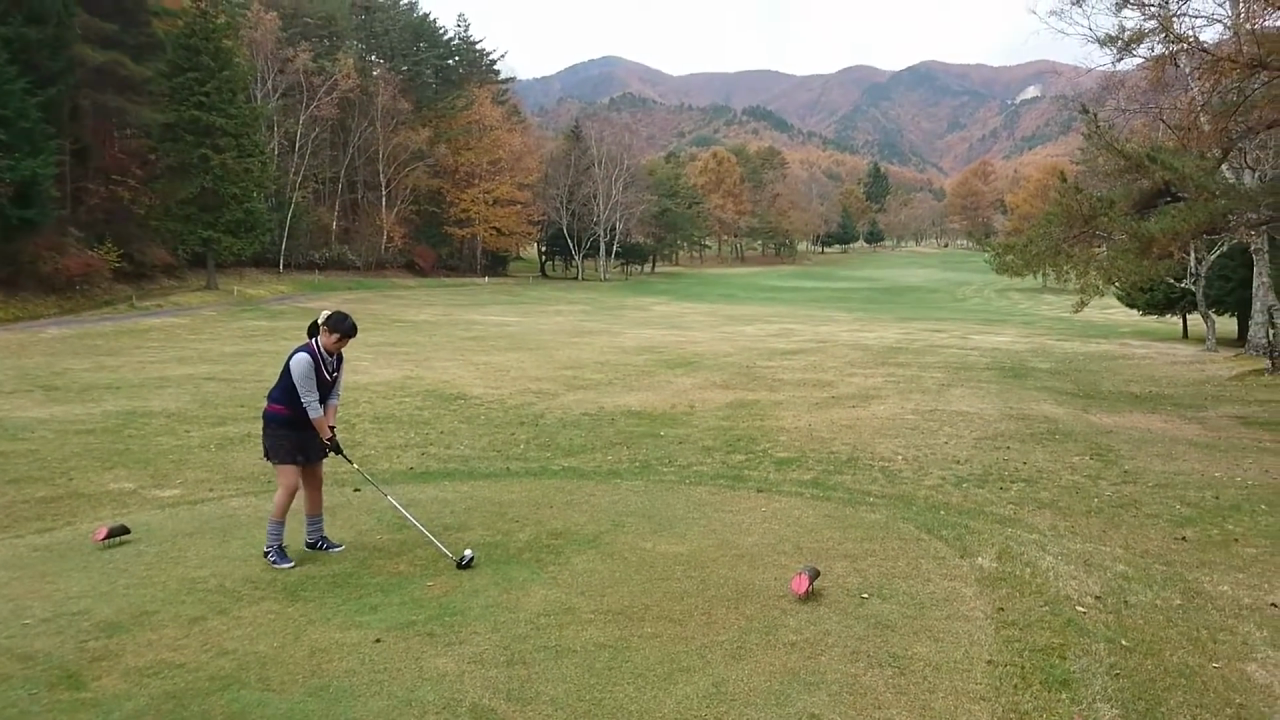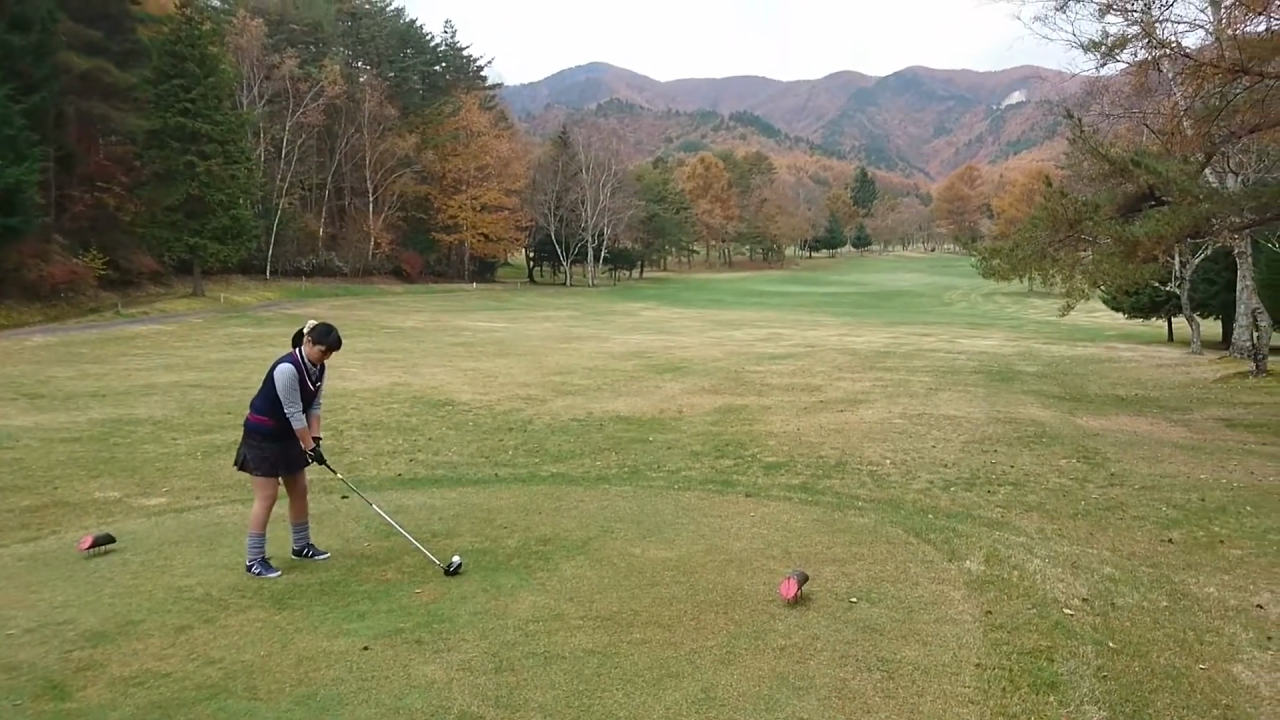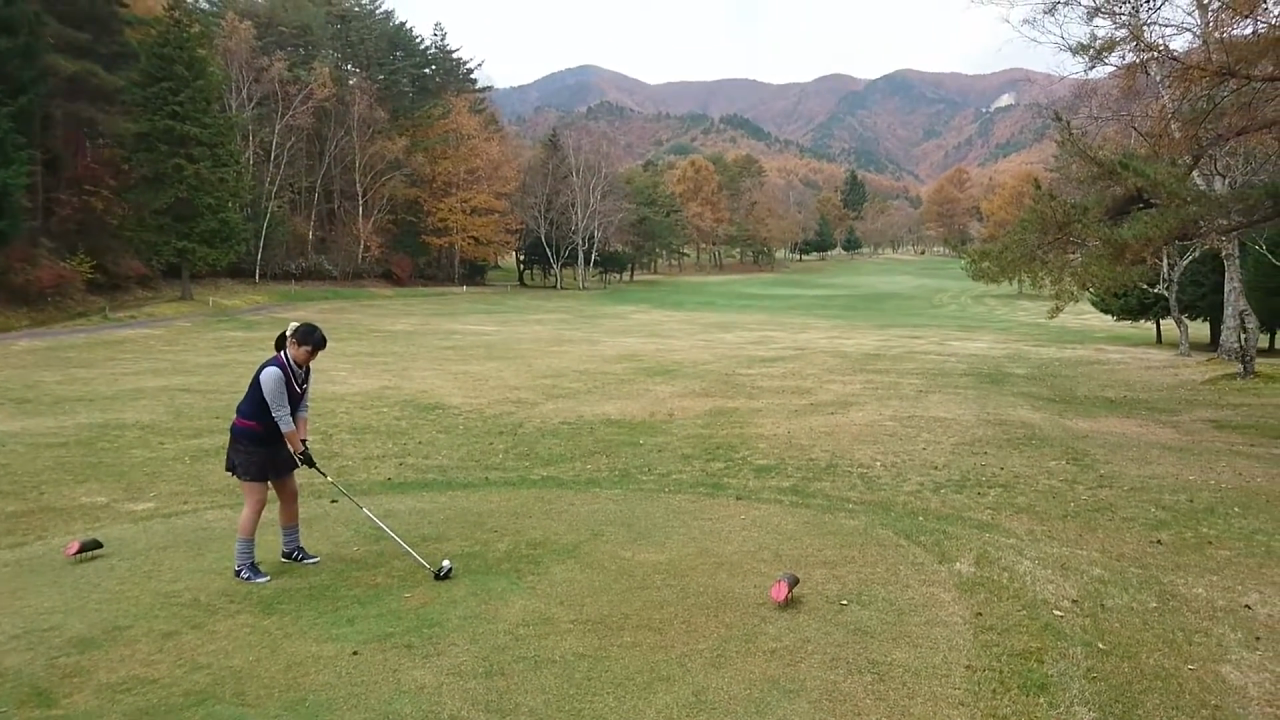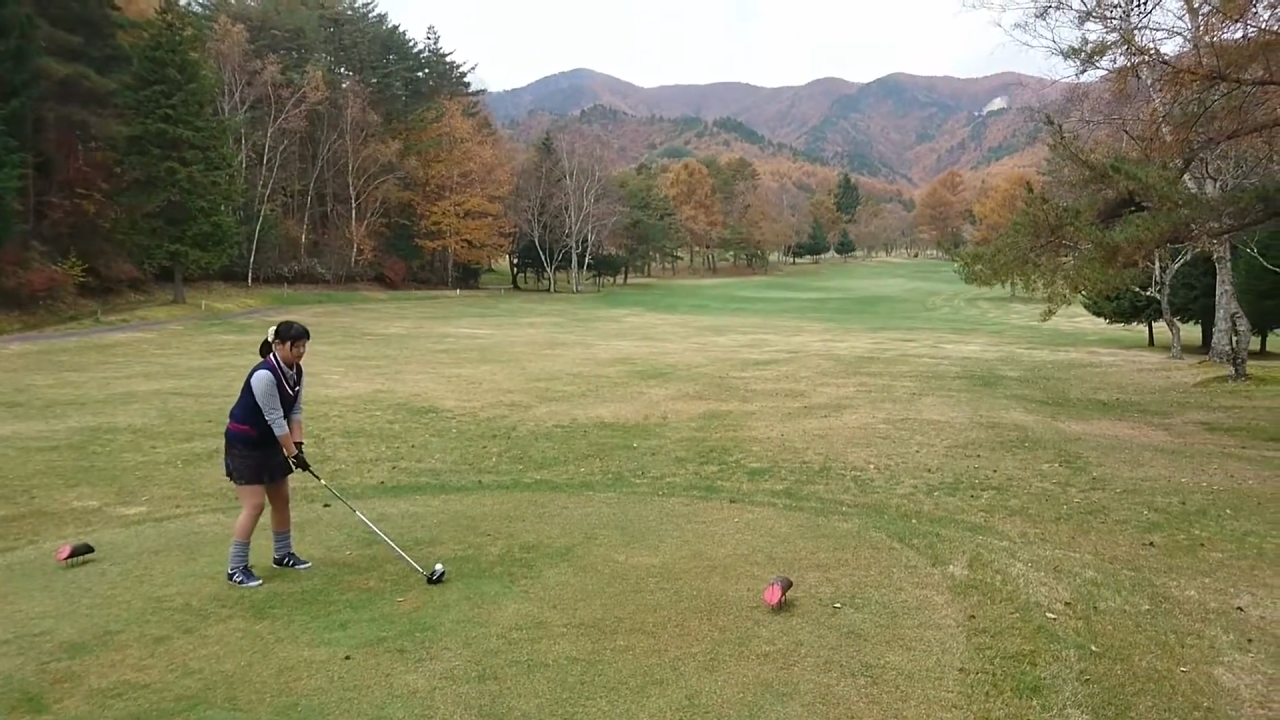
dt=0.3s
person 1, frame 1
left shoulder: (336, 358)
right shoulder: (303, 358)
left elbow: (332, 395)
right elbow: (310, 402)
left wrist: (330, 428)
right wrist: (327, 436)
left hip: (307, 424)
right hip: (281, 424)
left knee: (315, 482)
right knee: (290, 485)
left ankle: (315, 537)
right ankle: (272, 546)
person 1, frame 2
left shoulder: (318, 368)
right shoulder: (287, 368)
left elbow: (314, 405)
right elbow: (294, 413)
left wrist: (315, 438)
right wrist: (310, 446)
left hip: (287, 434)
right hip: (262, 435)
left knee: (299, 490)
right knee: (266, 497)
left ankle: (301, 545)
right ankle: (254, 559)
person 1, frame 3
left shoulder: (303, 370)
right shoulder: (273, 372)
left elbow: (300, 408)
right elbow: (282, 416)
left wrist: (303, 441)
right wrist: (299, 450)
left hip: (274, 438)
right hip: (249, 439)
left knee: (289, 493)
right knee: (256, 502)
left ankle: (291, 548)
right ankle: (243, 564)
person 1, frame 4
left shoulder: (295, 371)
right shoulder: (264, 375)
left elbow: (295, 411)
right elbow: (275, 419)
left wrist: (297, 445)
right wrist: (294, 453)
left hip: (268, 442)
right hip: (244, 443)
left knee: (281, 499)
right knee: (254, 505)
left ankle: (282, 555)
right ankle: (236, 568)
